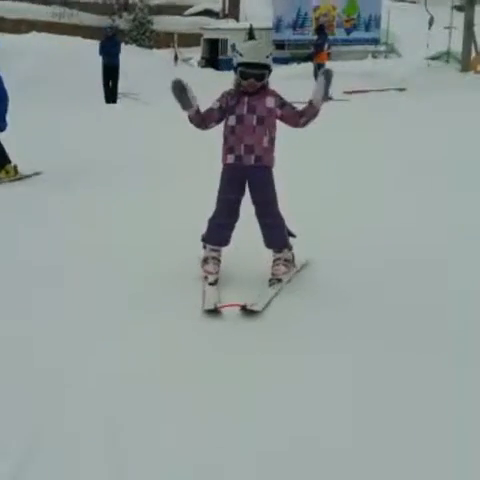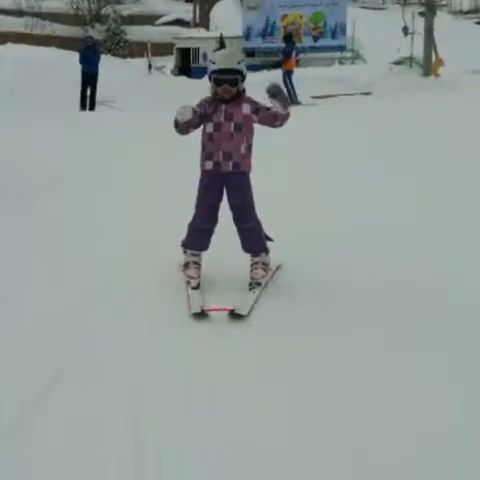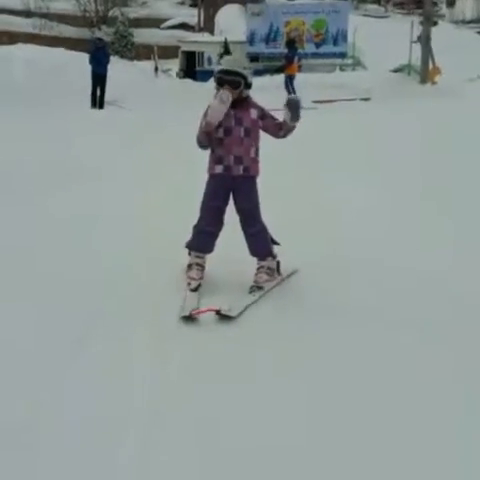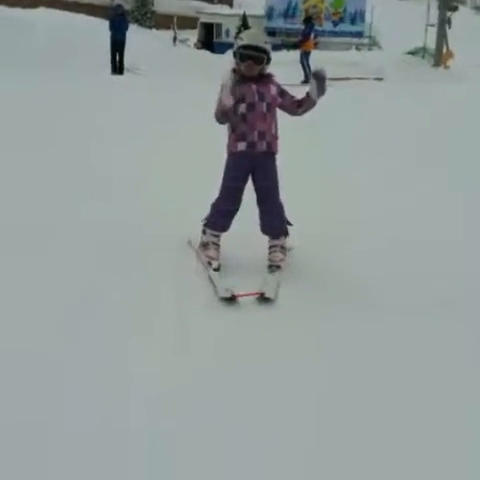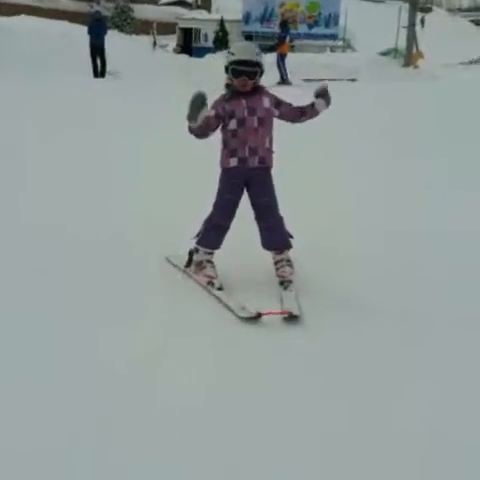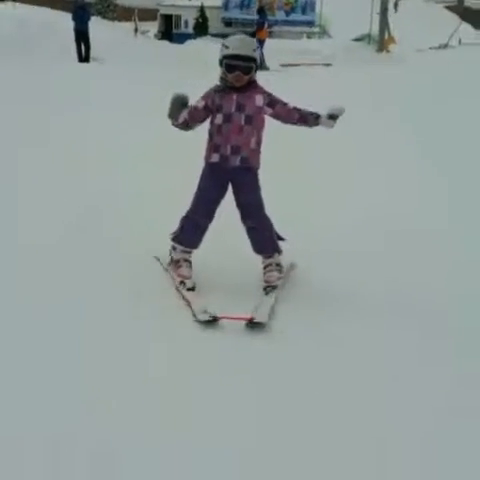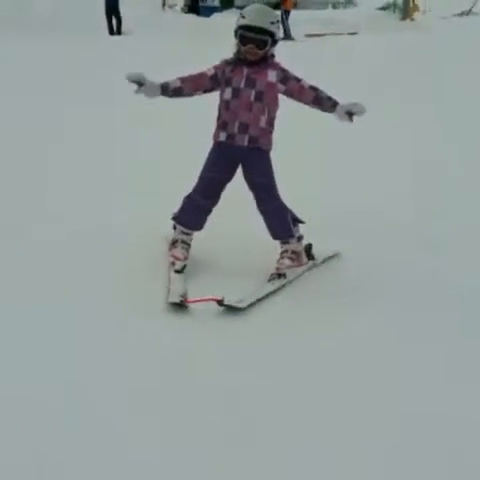
dt=0.5s
person 1, frame 1
left shoulder: (272, 100)
right shoulder: (229, 98)
left elbow: (299, 119)
right elbow: (204, 122)
left wrist: (316, 100)
right wrist: (190, 106)
left hip: (261, 165)
right hip: (233, 164)
left knee: (268, 211)
right knee: (225, 211)
left ankle: (282, 254)
right ankle: (212, 252)
person 1, frame 2
left shoulder: (248, 105)
right shoulder: (206, 105)
left elbow: (275, 120)
right elbow: (184, 129)
left wrist: (281, 106)
right wrist: (182, 118)
left hip: (238, 170)
right hip: (210, 170)
left knee: (245, 216)
right knee: (204, 215)
left ankle: (260, 258)
right ankle: (192, 258)
person 1, frame 3
left shoulder: (254, 111)
right shoulder: (214, 110)
left elbow: (279, 130)
right elbow: (203, 143)
left wrist: (291, 119)
right wrist: (214, 118)
left hip: (246, 175)
right hip: (218, 174)
left knee: (251, 220)
right knee: (209, 219)
left ankle: (267, 262)
right ankle: (196, 260)
person 1, frame 4
left shoulder: (272, 87)
right shoulder: (232, 86)
left elbow: (296, 107)
right elbow: (222, 117)
left wrist: (315, 93)
right wrist: (227, 99)
left hip: (266, 153)
right hip: (239, 152)
left knee: (270, 199)
right knee: (229, 198)
left ankle: (278, 242)
right ankle: (210, 238)
person 1, frame 5
left shoulder: (267, 99)
right shoulder: (224, 102)
left elbow: (295, 114)
right elbow: (203, 131)
left wrist: (317, 106)
right wrist: (195, 118)
left hip: (261, 168)
right hip: (232, 168)
left knee: (269, 214)
right knee: (222, 213)
left ankle: (282, 256)
right ankle: (201, 256)
person 1, frame 6
left shoulder: (261, 96)
right shoulder: (215, 95)
left elbow: (290, 113)
right elbow: (191, 119)
left wrist: (322, 119)
right wrist: (178, 114)
left hip: (247, 166)
right hip: (216, 164)
left knee: (254, 215)
right knee: (200, 211)
left ankle: (272, 260)
right ankle: (180, 255)
person 1, frame 7
left shoulder: (276, 73)
right shoulder: (227, 68)
left elbow: (305, 91)
right elbow: (196, 83)
left wrist: (337, 107)
right wrist: (157, 88)
left hip: (257, 147)
right hip: (224, 143)
left knee: (268, 198)
right knee: (204, 192)
left ankle: (293, 244)
right ankle: (181, 236)
